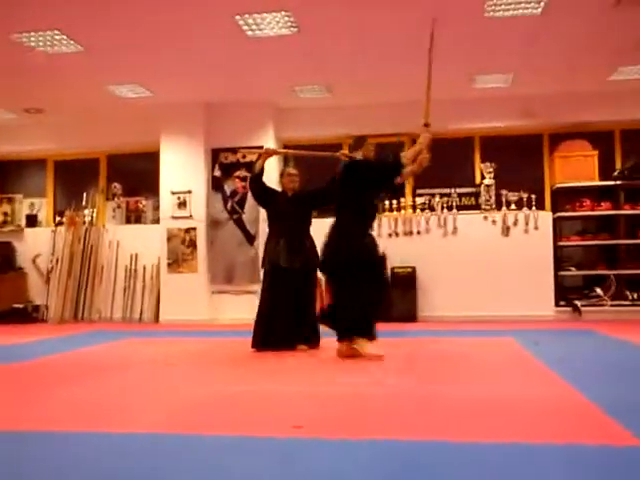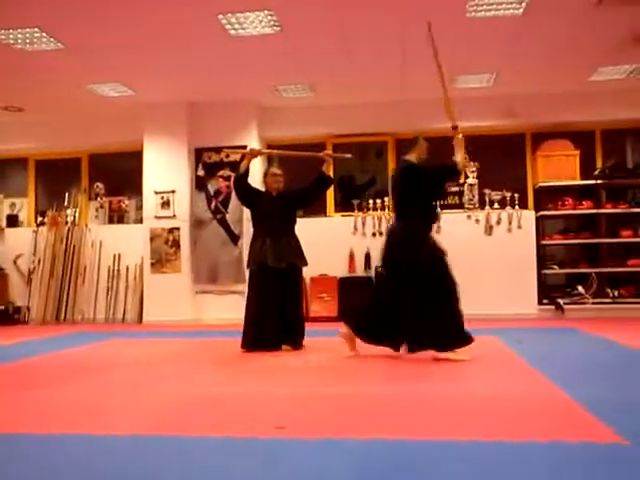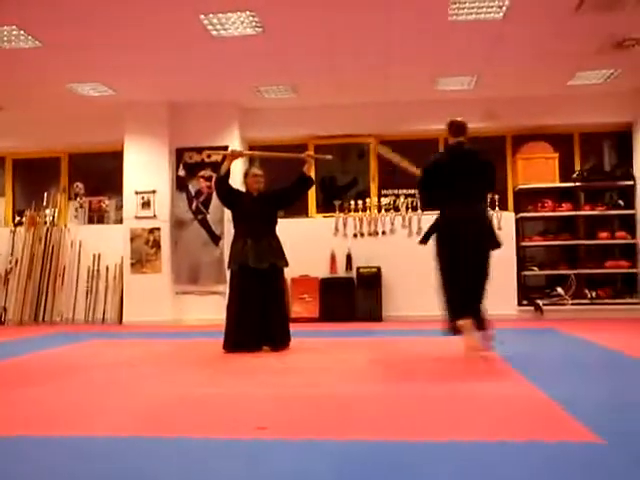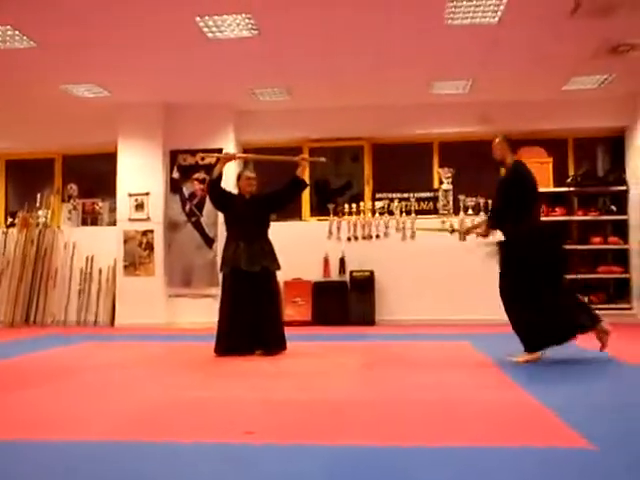
dt=0.2s
person 1, frame 1
left shoulder: (362, 172)
right shoulder: (353, 168)
left elbow: (390, 178)
right elbow: (391, 164)
left wrist: (417, 166)
right wrist: (420, 146)
left hip: (351, 236)
right hip: (350, 236)
left knee: (351, 288)
right knee: (370, 284)
left ankle: (348, 341)
right ankle: (355, 338)
person 1, frame 2
left shoulder: (403, 173)
right shoulder: (417, 171)
right elbow: (451, 170)
right wrist: (459, 151)
left hip: (401, 237)
right hip: (415, 238)
left knee: (387, 290)
right knee: (439, 288)
left ankle: (355, 330)
right ankle: (442, 344)
person 1, frame 3
left shoulder: (438, 162)
right shoulder: (481, 159)
left elbow: (426, 194)
right elbow: (490, 184)
left hip: (450, 222)
right hip: (477, 223)
left knee: (456, 277)
right knee: (475, 276)
left ankle: (463, 319)
right ankle: (472, 322)
person 1, frame 4
left shoulder: (512, 177)
right shoulder: (523, 174)
left elbow: (499, 212)
right elbow: (503, 212)
left wrist: (483, 228)
right wrist: (479, 227)
left hip: (526, 241)
right hip: (538, 238)
left knee: (517, 294)
right knee: (551, 290)
left ankle: (533, 347)
right ankle: (595, 324)
person 2, frame 1
left shoulder: (307, 198)
right shoulder: (272, 197)
left elbow: (331, 189)
right elbow: (255, 183)
right wrist: (262, 160)
left hip: (303, 253)
right hip: (278, 253)
left knee: (304, 298)
right knee: (275, 298)
left ankle: (303, 339)
right ankle: (271, 340)
person 2, frame 2
left shoulder: (292, 198)
right shoulder: (256, 198)
left elbow: (316, 187)
right elbow: (240, 184)
left wrist: (327, 165)
right wrist: (247, 160)
left hip: (288, 253)
right hip: (264, 254)
left knee: (290, 298)
right knee: (262, 299)
left ankle: (290, 339)
right ankle: (260, 341)
person 2, frame 3
left shoulder: (272, 198)
right shoulder: (237, 199)
left elbow: (297, 188)
right elbow: (221, 185)
left wrist: (308, 165)
right wrist: (229, 162)
left hip: (269, 253)
right hip: (244, 254)
left knee: (272, 298)
right knee: (243, 299)
left ankle: (272, 340)
right ankle: (241, 342)
person 2, frame 4
left shoulder: (265, 201)
right shoulder: (229, 201)
left elbow: (289, 191)
right elbow: (213, 189)
left wrist: (301, 168)
right wrist: (221, 165)
left hip: (261, 256)
right hip: (237, 257)
left knee: (266, 302)
right knee: (235, 303)
left ankle: (266, 344)
right ankle: (234, 345)
person 3, frame 1
left shoulder: (250, 195)
right shoulder: (217, 194)
left elbow: (250, 220)
right elbow: (215, 215)
left hip: (244, 246)
right hip: (221, 248)
left knee: (243, 284)
right knee: (220, 283)
person 3, frame 2
left shoulder: (235, 194)
right shoulder: (201, 193)
left elbow: (235, 219)
right elbow: (199, 215)
left hip: (228, 246)
right hip: (205, 247)
left knee: (228, 284)
right knee: (204, 284)
person 3, frame 3
left shoulder: (216, 195)
right shoulder: (182, 193)
left elbow: (215, 219)
right elbow: (180, 216)
left hip: (209, 249)
right hip: (186, 249)
left knee: (209, 284)
right knee: (185, 284)
person 3, frame 4
left shoulder: (210, 198)
right shoulder: (175, 195)
left elbow: (209, 222)
right elbow: (174, 218)
left wrist: (207, 200)
left hip: (202, 250)
right hip: (180, 251)
left knee: (202, 286)
right knee: (178, 285)
